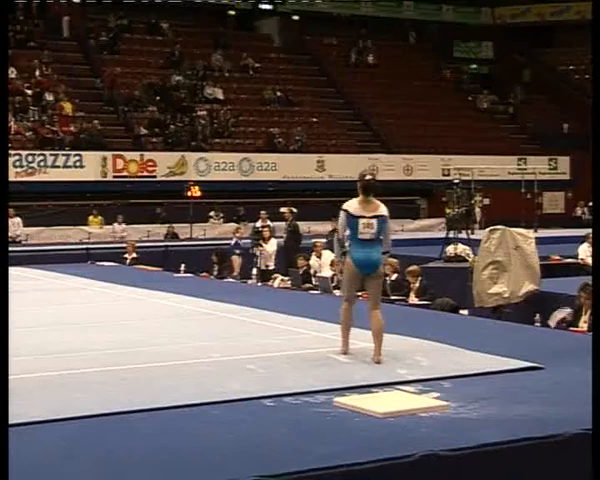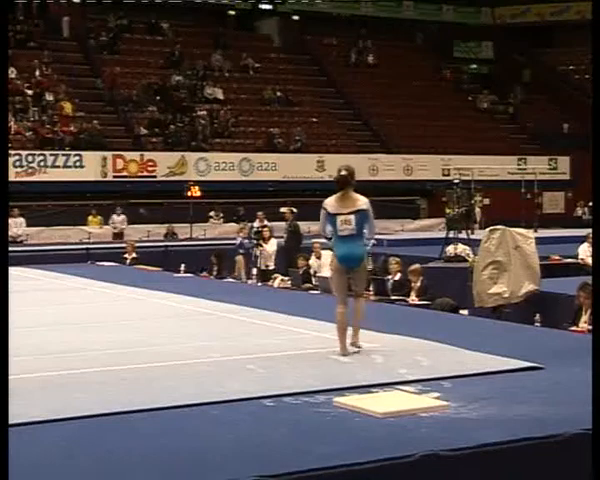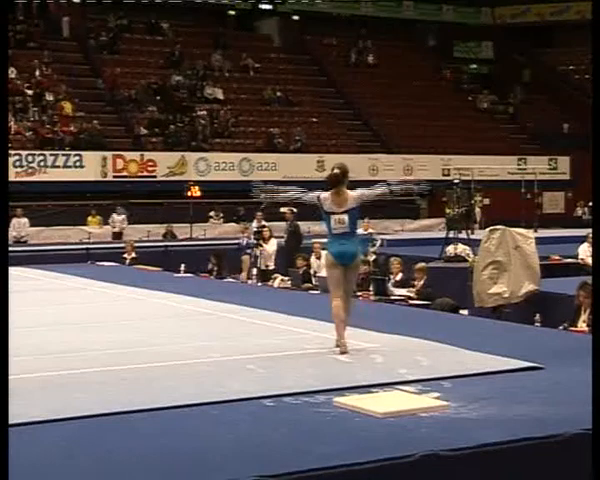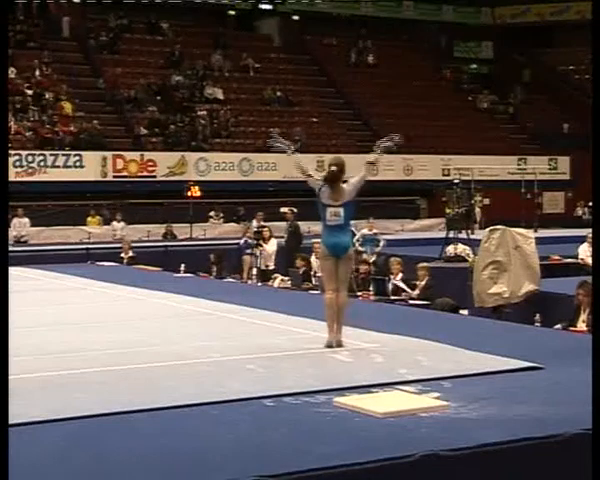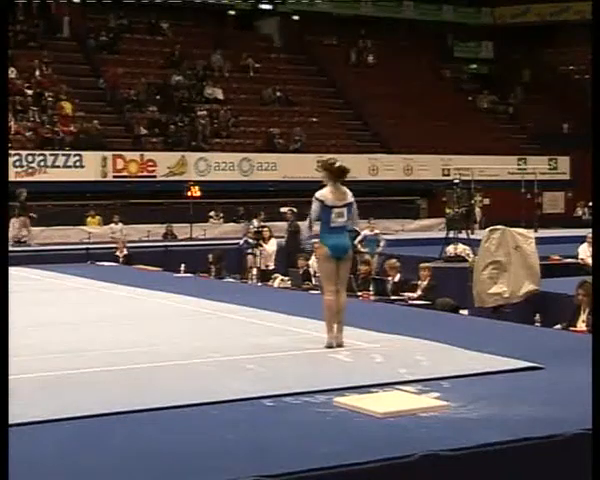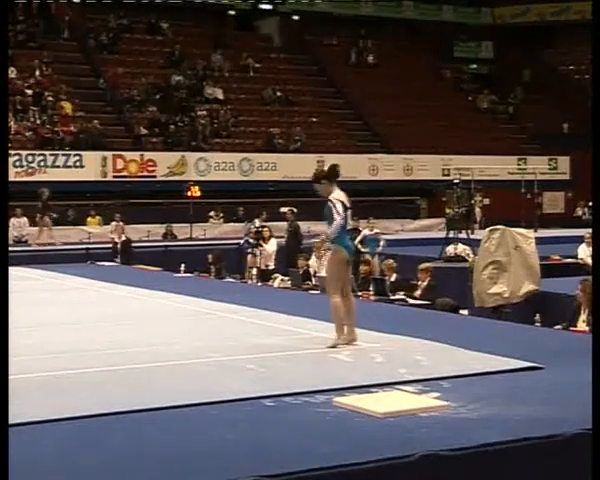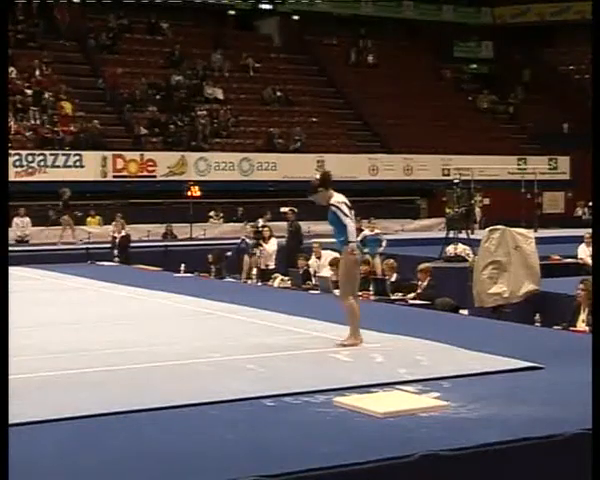
dt=0.4s
person 1, frame 1
left shoulder: (348, 206)
right shoulder: (382, 208)
left elbow: (340, 236)
right elbow: (386, 238)
left wrist: (339, 257)
right wrist: (383, 256)
left hip: (355, 259)
right hip: (374, 260)
left knee: (347, 302)
right knee: (375, 308)
left ankle: (344, 345)
right ankle: (377, 353)
person 1, frame 2
left shoulder: (328, 203)
right shoulder: (364, 202)
left elbow: (323, 230)
right elbow: (371, 231)
left hip: (340, 254)
right hip: (358, 253)
left knee: (341, 302)
right knee: (359, 296)
left ankle: (343, 346)
right ankle: (355, 337)
person 1, frame 3
left shoulder: (322, 198)
right shoulder: (356, 196)
left elbow: (298, 195)
right elbow: (380, 191)
left wrist: (272, 193)
right wrist: (407, 187)
left hip: (334, 252)
right hip: (352, 250)
left knee: (337, 298)
right knee: (348, 296)
left ankle: (341, 339)
right ankle: (341, 336)
person 1, frame 4
left shoulder: (322, 190)
right shoulder: (349, 190)
left elbow: (304, 172)
right elbow: (364, 173)
left hip: (328, 243)
right hip: (345, 243)
left knee: (330, 290)
right knee: (342, 290)
left ankle: (331, 334)
right ankle: (338, 335)
person 1, frame 5
left shoulder: (321, 195)
right shoulder: (348, 194)
left elbow: (312, 219)
right elbow: (354, 219)
left wrist: (308, 232)
left hip: (327, 244)
right hip: (345, 244)
left knee: (329, 291)
right knee: (341, 290)
left ankle: (330, 335)
right ankle: (339, 334)
person 1, frame 6
left shoulder: (334, 198)
right shoulder: (341, 196)
left elbow: (338, 222)
left wrist: (324, 238)
right wrist: (327, 239)
left hip: (339, 247)
right hip: (346, 246)
left knee: (334, 293)
right knee: (346, 292)
left ankle: (340, 336)
right ankle: (350, 333)
person 1, frame 7
left shoulder: (336, 202)
right shoulder: (338, 200)
left elbow: (350, 223)
left wrist: (352, 245)
left hip: (349, 249)
right hip: (349, 249)
left knee: (345, 294)
right knee: (351, 295)
left ankle: (355, 335)
right ankle: (354, 335)
